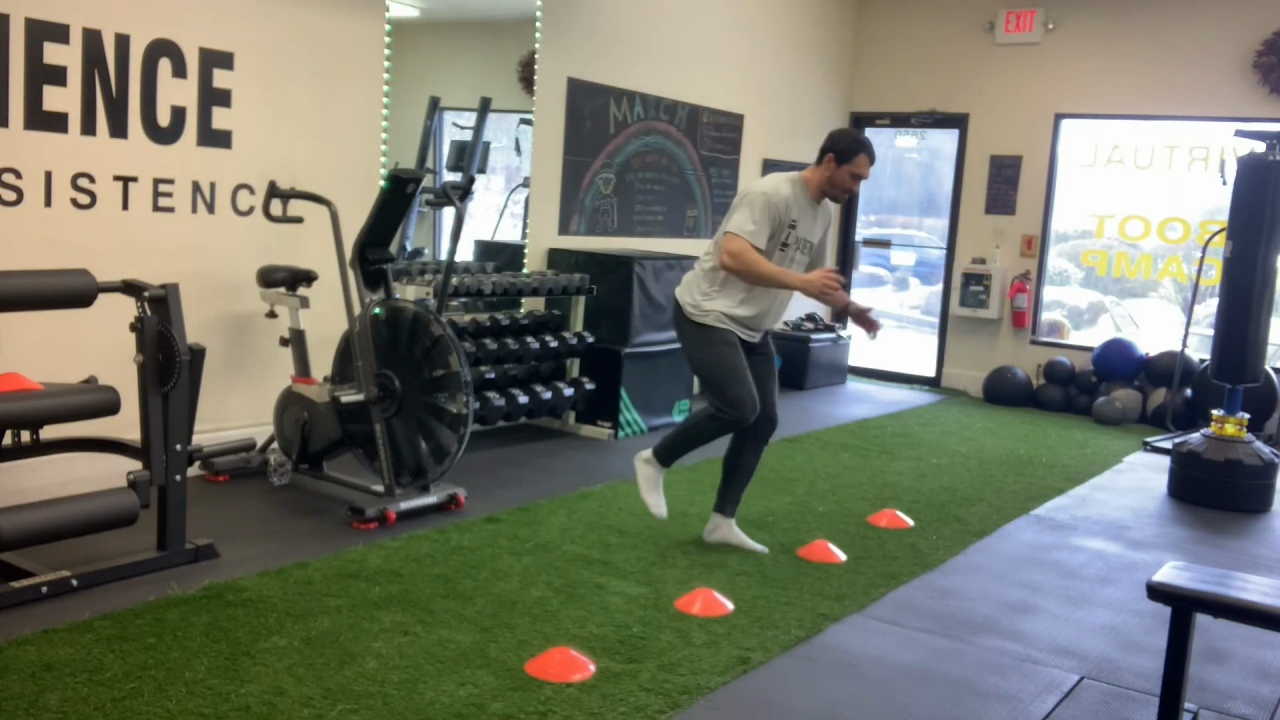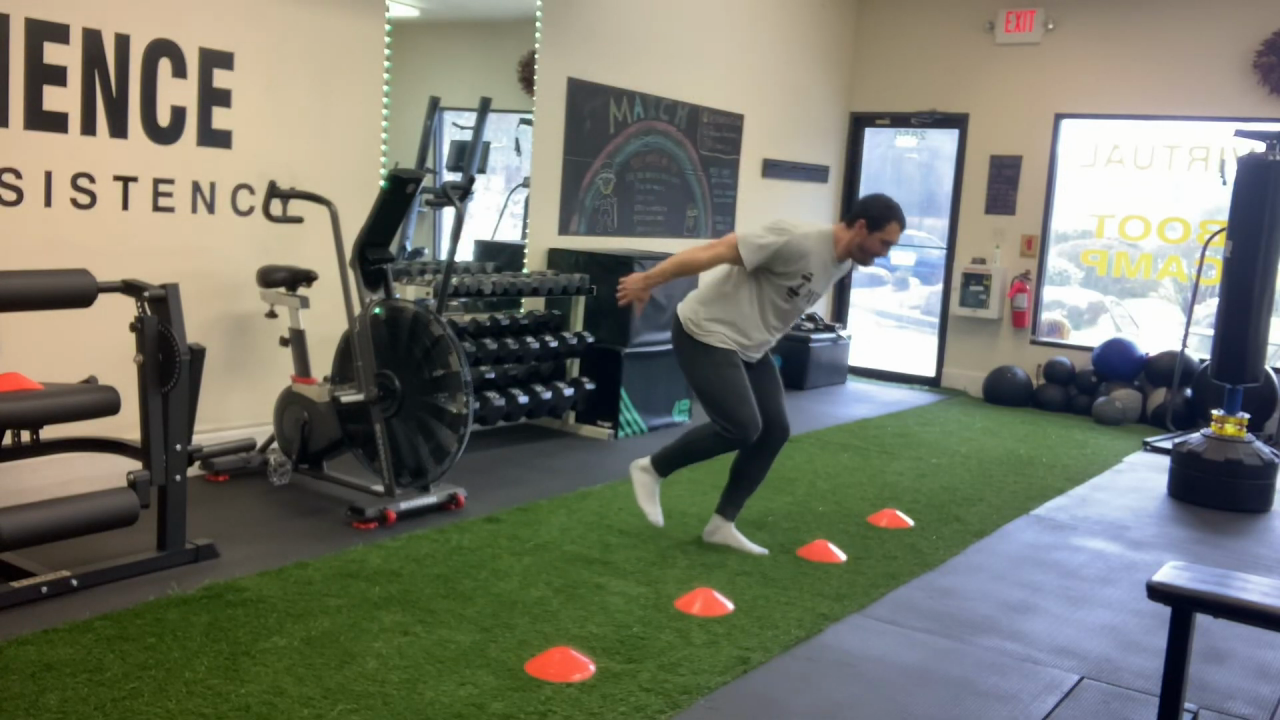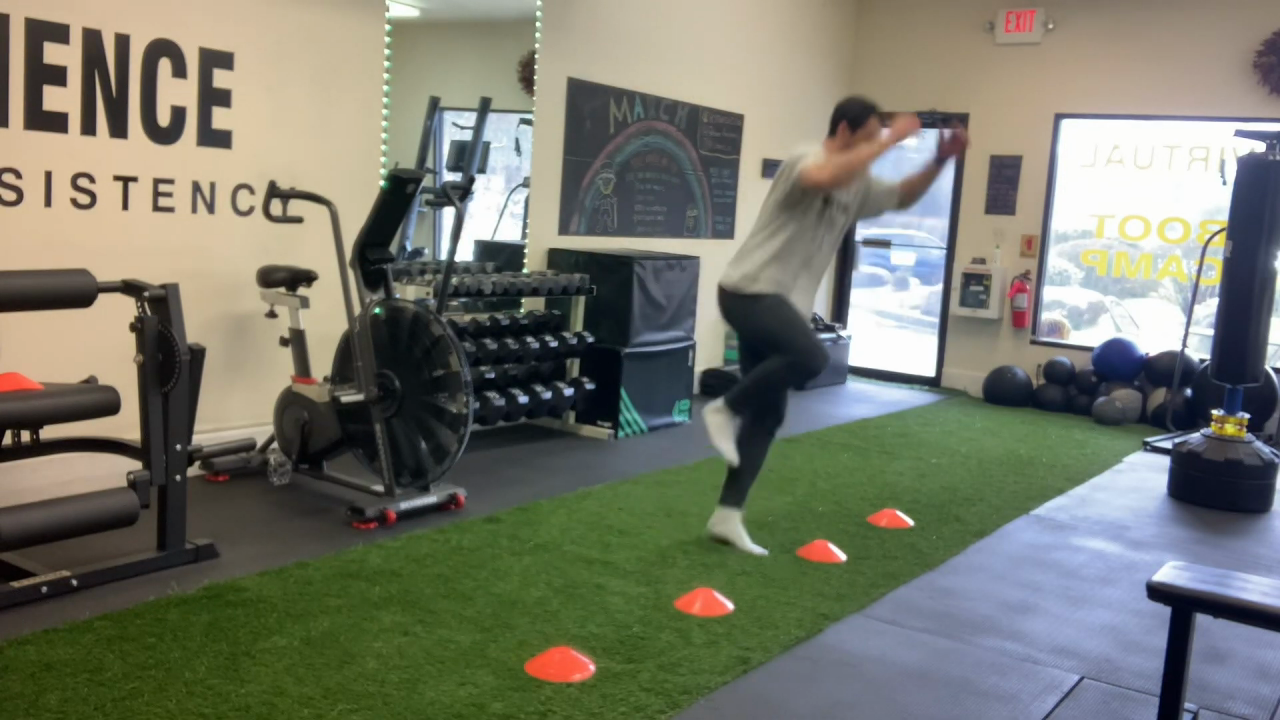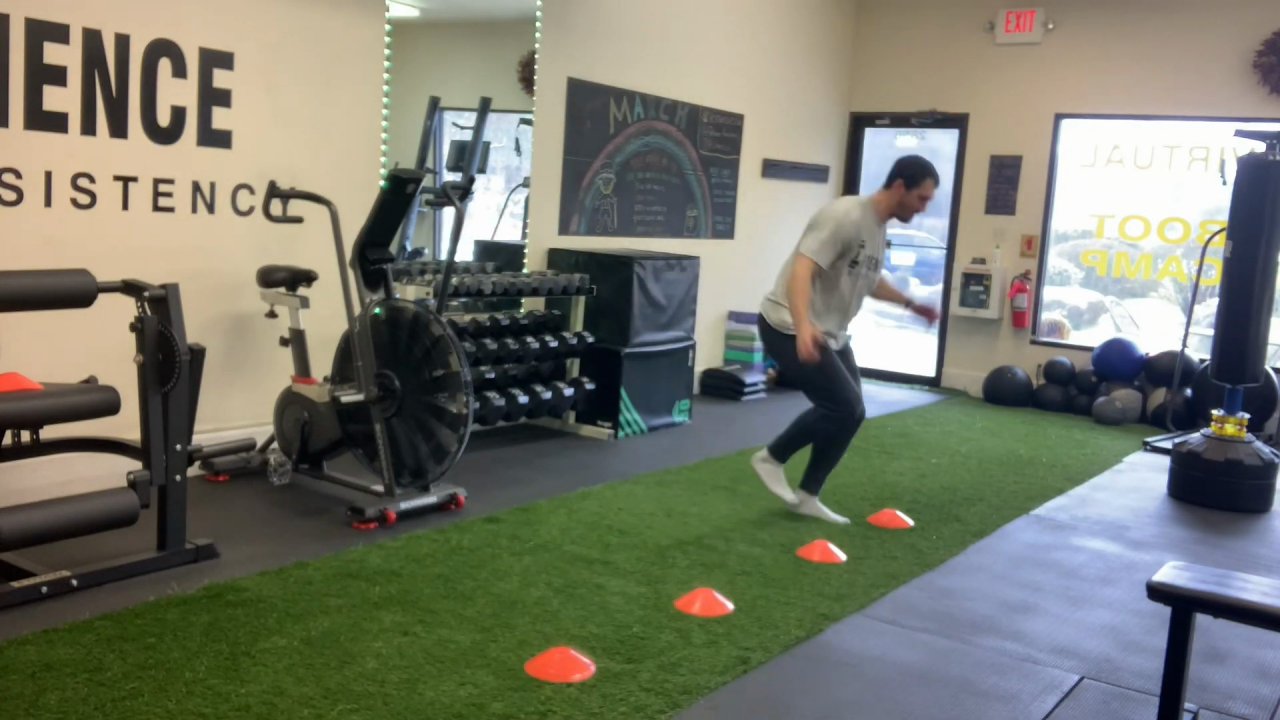
dt=0.5s
person 1, frame 1
left shoulder: (825, 213)
right shoulder: (770, 195)
left elbow: (814, 272)
right elbow: (731, 256)
left wrist: (848, 307)
right wrist: (802, 282)
left hip: (752, 327)
right hip: (708, 314)
left knee: (762, 421)
right knee: (738, 408)
left ankle: (722, 522)
right ankle: (653, 460)
person 1, frame 2
left shoulder: (840, 263)
right shoulder: (797, 240)
right elbow: (721, 250)
right wrist: (647, 280)
left hip: (749, 344)
right hip: (707, 335)
left knee: (774, 431)
right knee: (742, 428)
left ankle: (722, 524)
right ankle: (651, 469)
person 1, frame 3
left shoulder: (856, 181)
right shoulder: (809, 161)
left elbow: (902, 198)
right elbow: (824, 179)
left wrist: (942, 160)
right wrist: (886, 140)
left hip: (779, 299)
right hip: (749, 292)
left knee: (768, 412)
right knee: (811, 359)
left ankle: (727, 515)
right ankle: (725, 409)
person 1, frame 4
left shoulder: (877, 228)
right shoulder: (844, 218)
right elbow: (801, 270)
left wrist: (910, 304)
right wrist: (803, 328)
left hip: (828, 330)
right hip: (790, 326)
left knee: (849, 412)
right knee: (845, 407)
left ankle: (807, 497)
right ankle: (771, 457)
